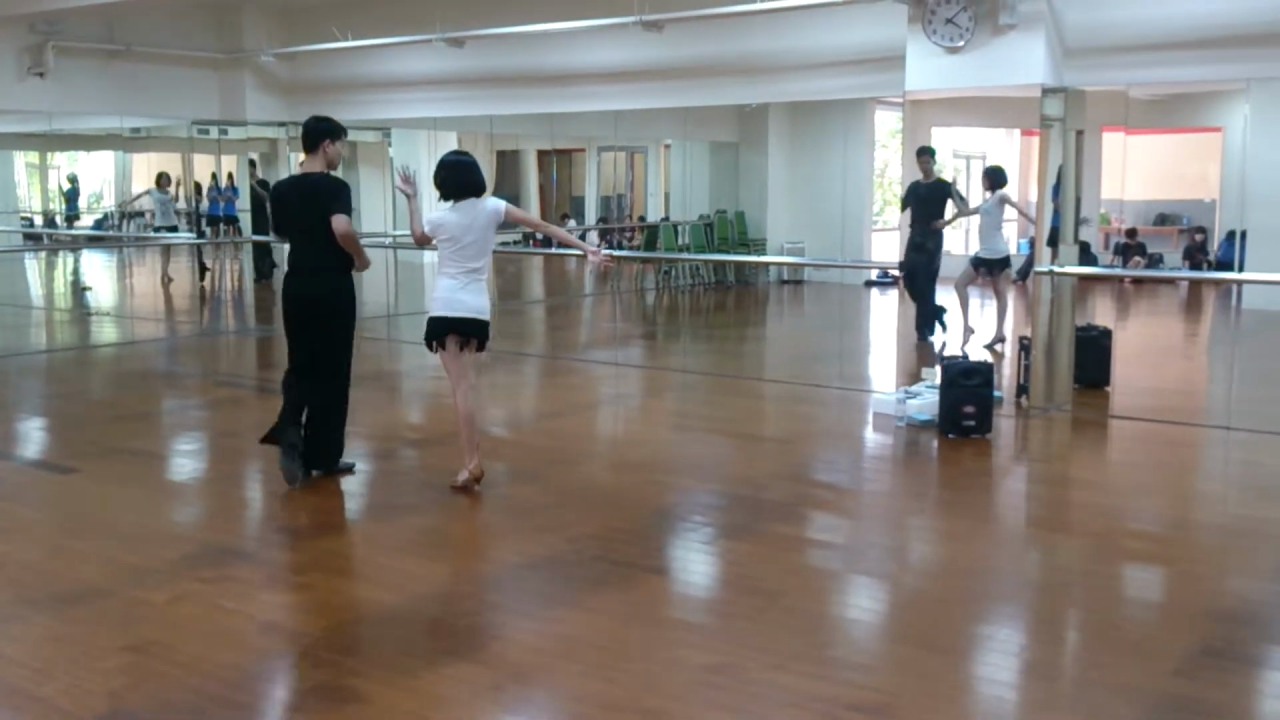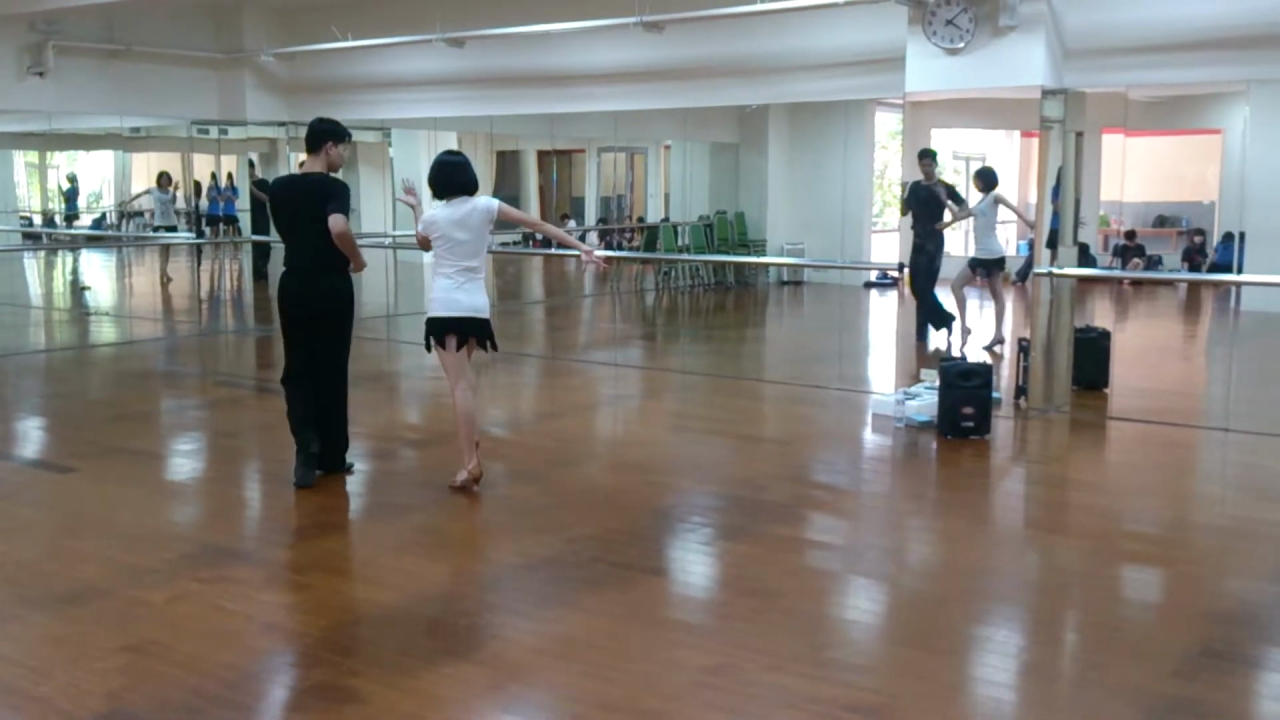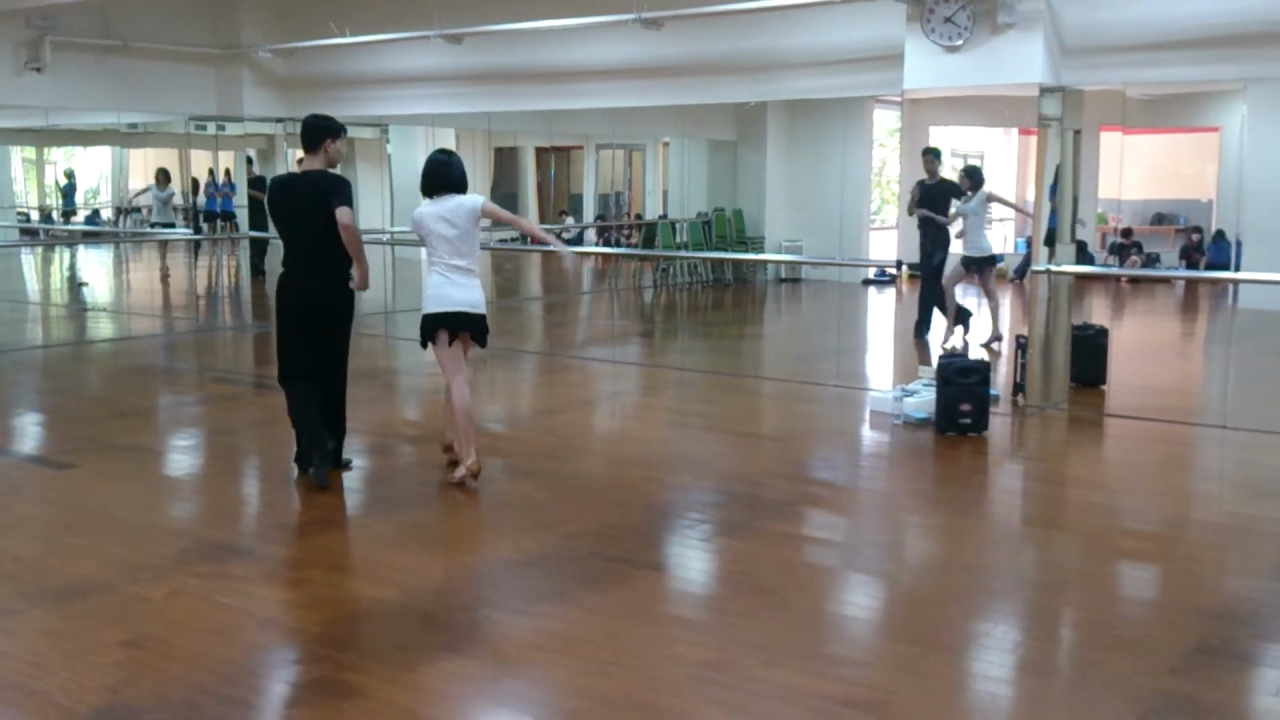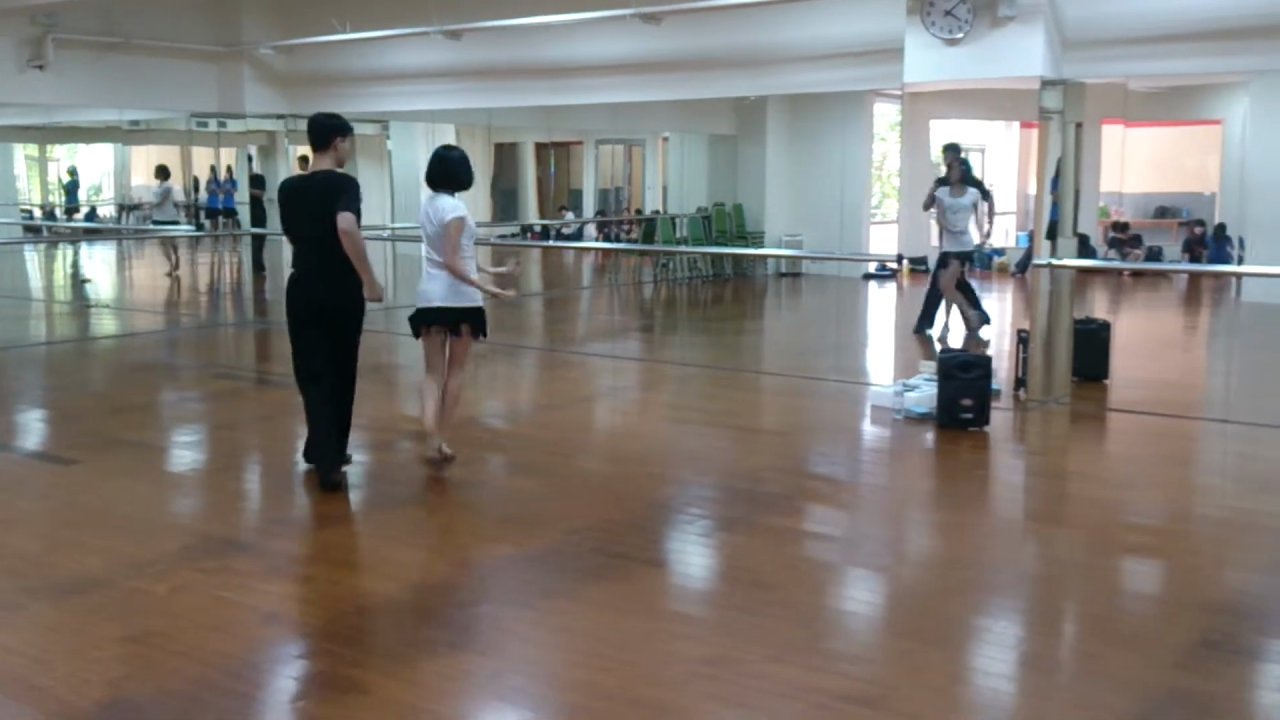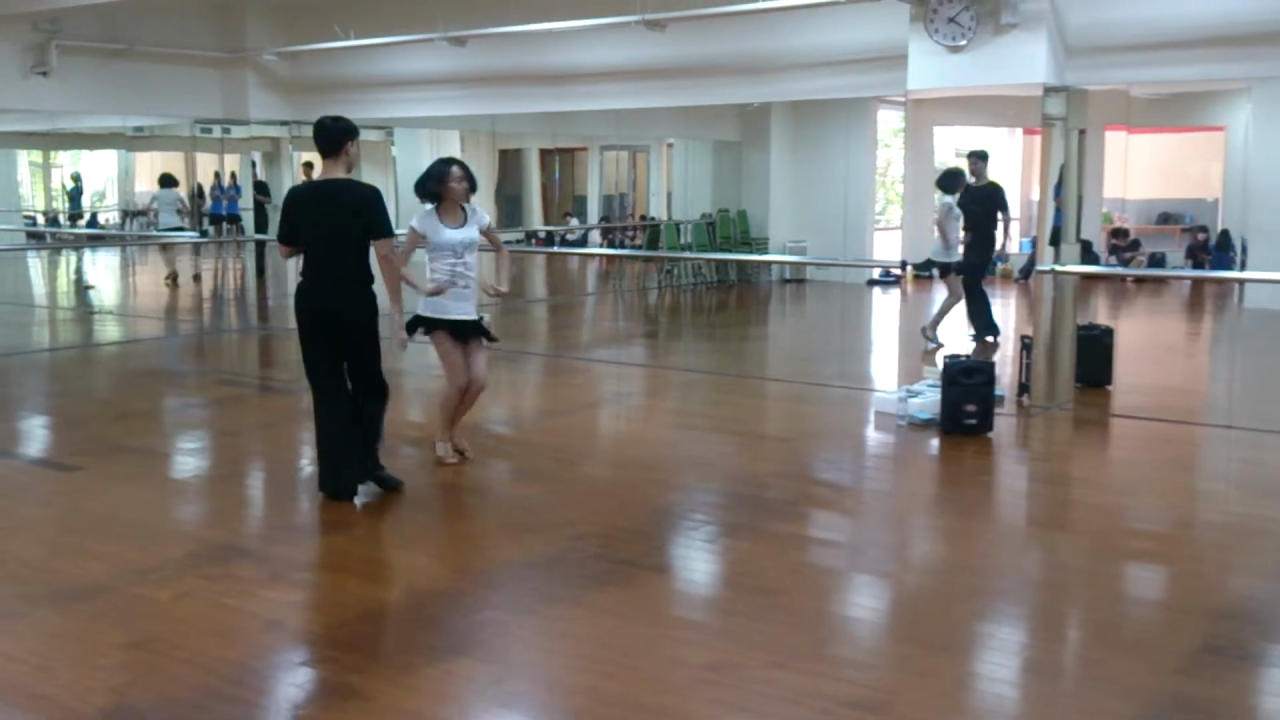
dt=0.3s
person 1, frame 1
left shoulder: (281, 190)
right shoulder: (335, 187)
right elbow: (341, 229)
right wrist: (361, 258)
left hip: (296, 286)
right hip: (332, 287)
left knee: (301, 367)
right knee: (333, 371)
left ankle: (290, 436)
right ankle: (320, 456)
person 1, frame 2
left shoulder: (278, 188)
right shoulder: (334, 188)
right elbow: (339, 229)
right wrist: (356, 259)
left hip: (293, 287)
right hip: (332, 287)
left knee: (298, 371)
right knee: (332, 372)
left ankle: (307, 448)
right ankle: (331, 456)
person 1, frame 3
left shoulder: (277, 187)
right shoulder: (335, 184)
right elbow: (345, 221)
right wrist: (362, 268)
left hip: (293, 287)
right hip: (333, 288)
left knee: (297, 372)
right knee: (331, 371)
left ankle: (314, 449)
right ankle: (326, 452)
person 1, frame 4
left shoulder: (288, 188)
right shoulder: (344, 184)
right elbow: (347, 227)
right wrist: (370, 280)
left hip: (302, 290)
right hip: (342, 289)
left knee: (314, 376)
right knee: (341, 373)
left ankle: (326, 460)
right ankle: (329, 454)
person 1, frame 5
left shoulder: (297, 197)
right shoulder: (366, 196)
left elbow: (286, 251)
right elbow: (385, 254)
right wrist: (397, 311)
left hip: (312, 301)
right hip: (354, 301)
left knee: (327, 389)
right knee: (370, 386)
left ankle: (339, 477)
right ankle: (365, 465)
person 2, frame 1
left shoulder: (439, 219)
right shoulder: (493, 208)
left elbow: (419, 238)
right elbow: (545, 227)
left wrist: (412, 198)
right wrist: (586, 248)
left hip: (447, 308)
right hip: (478, 308)
left knee: (462, 386)
right knee: (465, 382)
left ankle: (472, 465)
right ankle: (472, 454)
person 2, frame 2
left shoulder: (431, 218)
right shoulder: (484, 207)
right elbow: (536, 225)
left wrist: (416, 208)
right wrist: (580, 246)
left hip: (444, 307)
right hip: (476, 306)
left knee: (460, 385)
right knee: (462, 380)
left ankle: (471, 463)
right ankle: (470, 441)
person 2, frame 3
left shoulder: (420, 215)
right shoulder: (471, 204)
right elbow: (517, 222)
right wrist: (556, 242)
left hip: (439, 303)
right hip: (472, 301)
left knee: (457, 379)
right knee: (457, 374)
left ankle: (469, 457)
right ankle: (453, 440)
person 2, frame 4
left shoulder: (429, 203)
right shoulder: (454, 208)
right elbow: (453, 263)
left wrist: (494, 270)
right wrist: (488, 289)
left hip: (429, 297)
right hip: (457, 300)
left knee: (433, 372)
right knee: (457, 371)
left ankle: (433, 431)
right ankle: (437, 435)
person 2, frame 5
left shoulder: (476, 216)
right shoulder: (425, 220)
left elbow: (501, 250)
right elbow: (400, 265)
left wrist: (501, 282)
right wrist: (423, 288)
left hip: (467, 311)
right hip: (438, 312)
left knee: (477, 380)
right knee: (458, 380)
left ankle: (451, 432)
right ankle: (443, 439)
person 3, frame 1
left shoulder: (943, 186)
right shoulder: (914, 186)
left elbow: (963, 206)
right elbow: (901, 208)
left wrist: (946, 221)
left hip: (932, 238)
right hip: (915, 237)
left knee: (926, 283)
right knee: (910, 278)
left ankle: (925, 327)
right ankle: (935, 313)
person 3, frame 2
left shoulder: (943, 187)
right shoulder: (914, 187)
left elbow: (964, 207)
right elbow: (904, 212)
right wrist: (903, 195)
left hip: (934, 240)
right hip: (918, 239)
left knee: (924, 285)
right knee: (916, 285)
left ankle: (922, 329)
right ankle: (944, 319)
person 3, frame 3
left shoulder: (948, 186)
right shoulder: (920, 185)
right elbow: (911, 212)
right wrist: (914, 199)
left hip: (939, 238)
right hip: (925, 237)
left knee: (929, 282)
right knee: (932, 283)
left ankle: (922, 327)
right ankle: (961, 316)
person 3, frame 4
left shoulder: (970, 181)
right shoulder: (941, 182)
left elbow: (988, 201)
right elbow: (926, 207)
right wrist: (932, 194)
left knee: (939, 277)
right knee: (956, 279)
left ankle: (926, 321)
right ankle: (979, 318)
person 3, frame 5
left shoulder: (994, 189)
right shoulder: (967, 189)
left elbow: (1005, 216)
left wrist: (1004, 241)
left hip: (984, 241)
right hip: (971, 240)
left knee: (970, 283)
right knee: (973, 284)
left ankle: (984, 328)
right ankle: (987, 328)
person 4, frame 1
left shoulder: (1000, 196)
right shoulder: (987, 201)
left elbow: (1018, 208)
right elbow: (965, 212)
left wrist: (1033, 222)
left hip: (992, 253)
right hip: (990, 253)
left knee: (960, 284)
right knee: (1000, 293)
left ankle: (967, 326)
right ankle: (999, 333)
person 4, frame 2
left shoulder: (993, 197)
right shoulder: (979, 204)
left elbow: (1011, 207)
right elbow: (959, 216)
left wrist: (1027, 221)
left hip: (989, 254)
right hip: (985, 254)
left knee: (957, 285)
right knee: (997, 294)
left ankle: (964, 327)
right ankle: (998, 334)
person 4, frame 3
left shoulder: (984, 195)
right shoulder: (964, 201)
left elbow: (1008, 203)
right elbow: (949, 220)
left wrist: (1028, 214)
right wrist: (928, 214)
left hip: (979, 252)
right hip: (972, 253)
left knee: (948, 284)
right knee: (990, 291)
left ankle: (951, 326)
right ankle: (995, 331)
person 4, frame 4
left shoulder: (973, 193)
right shoulder: (942, 193)
left elbow: (977, 217)
right elbow: (940, 219)
left wrist: (982, 232)
right wrist: (951, 229)
left hip: (964, 246)
right hip: (948, 246)
left knee: (946, 285)
right knee: (944, 286)
right ankle: (970, 312)
person 4, frame 5
left shoulder: (949, 200)
right shoulder: (948, 200)
right elbow: (940, 222)
left wrist: (956, 239)
right wrist: (948, 241)
left hip: (951, 256)
right hip: (944, 256)
left knee: (954, 294)
right knee: (957, 294)
left ankle: (932, 328)
right ankle: (931, 327)
